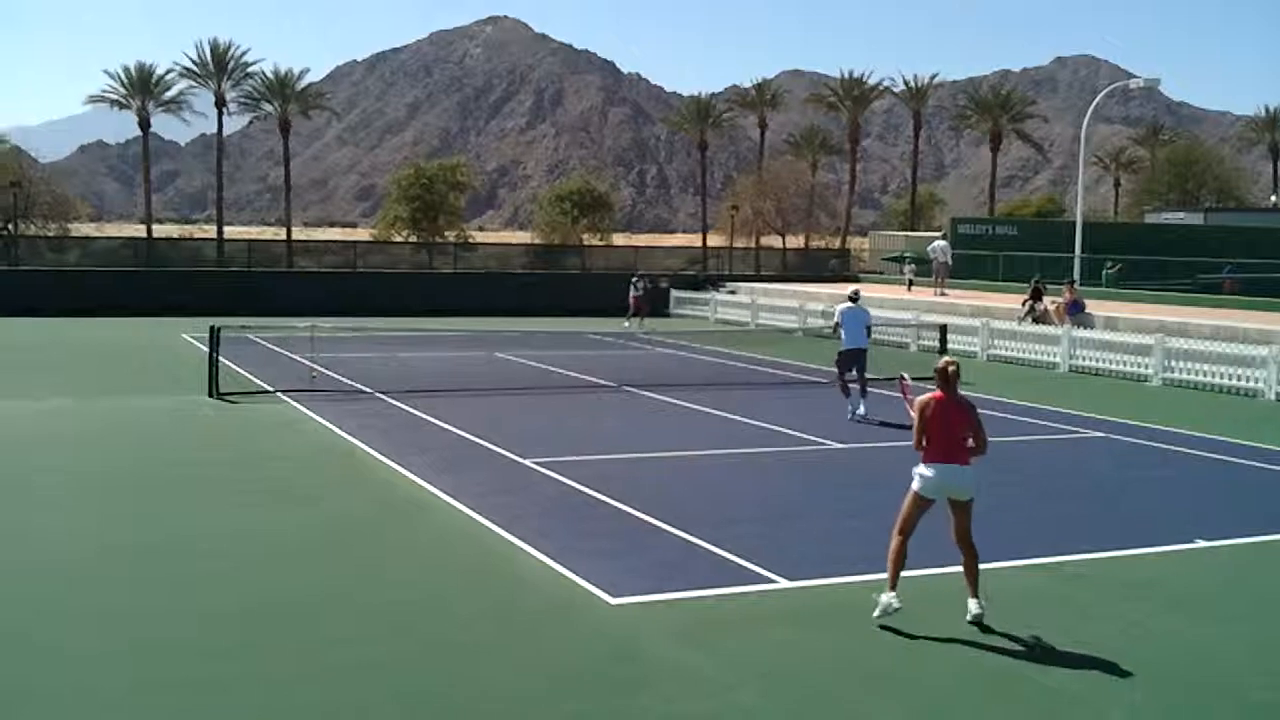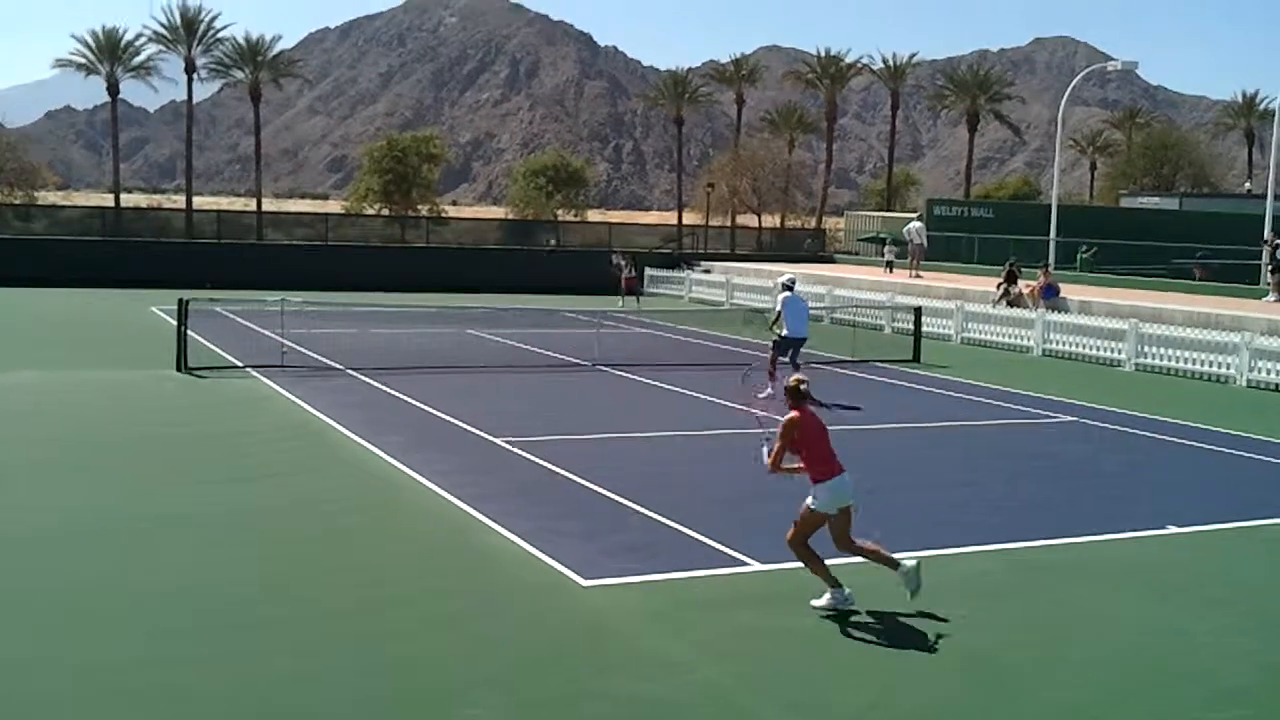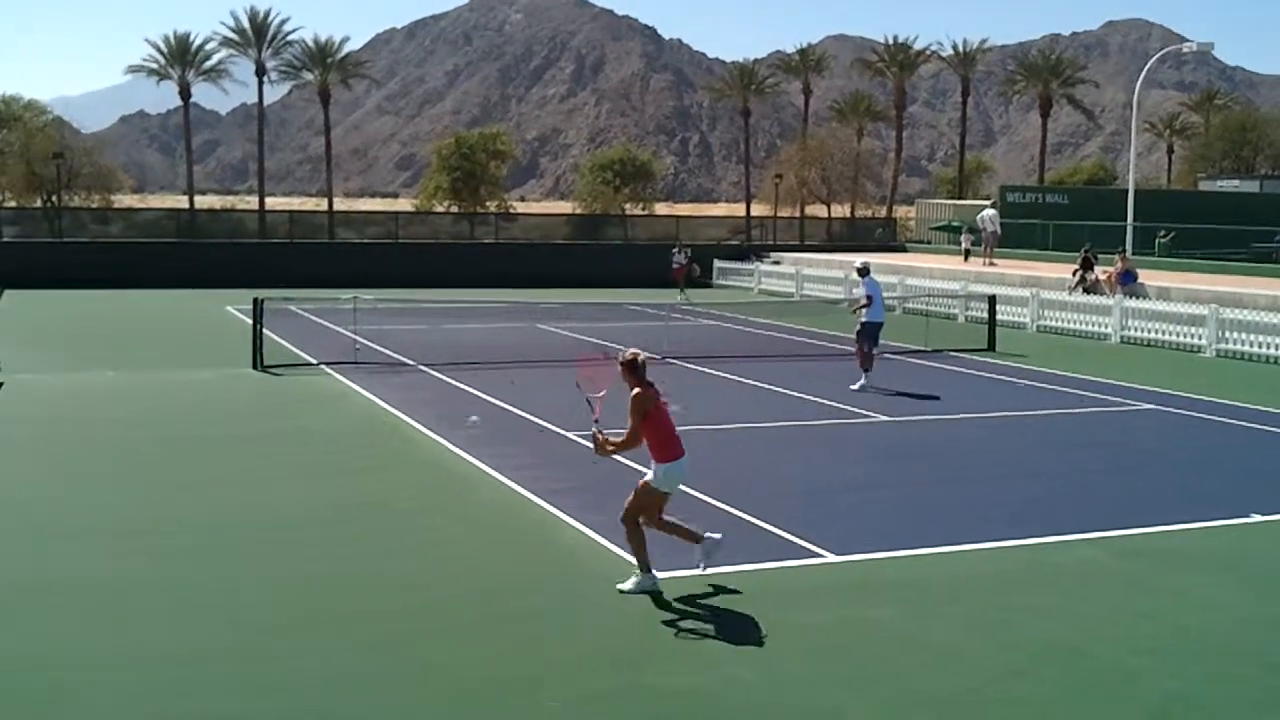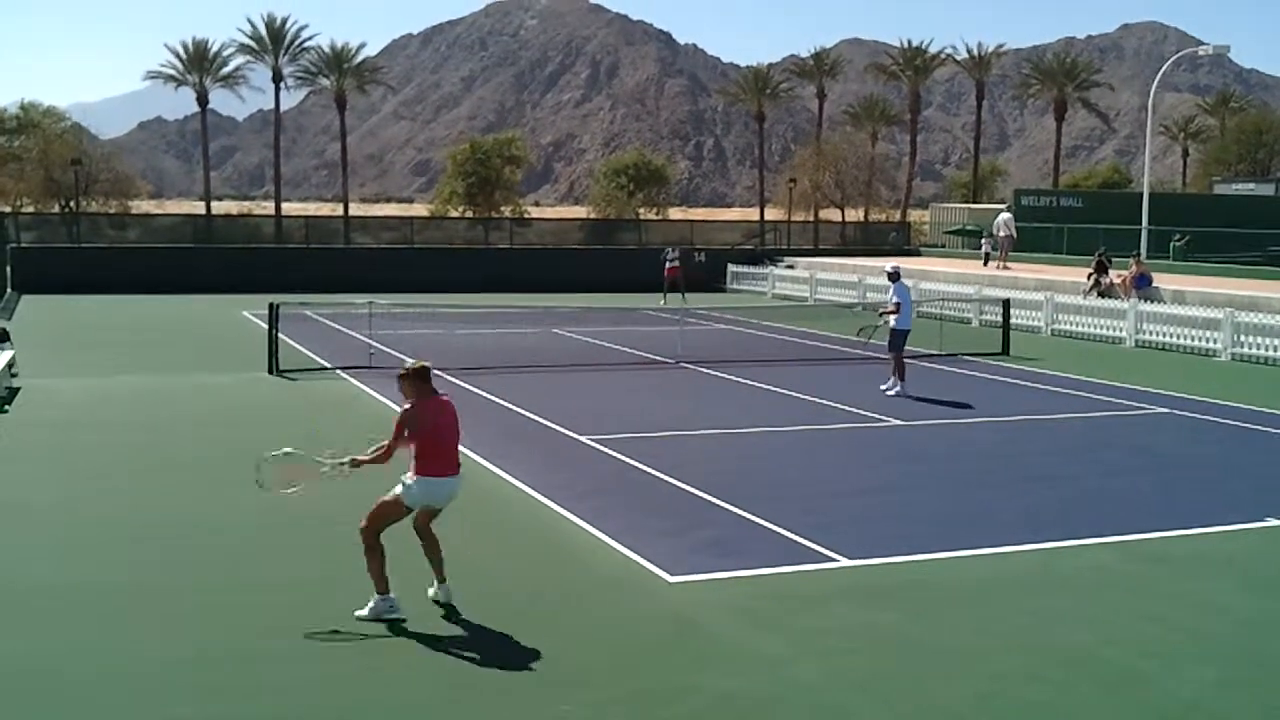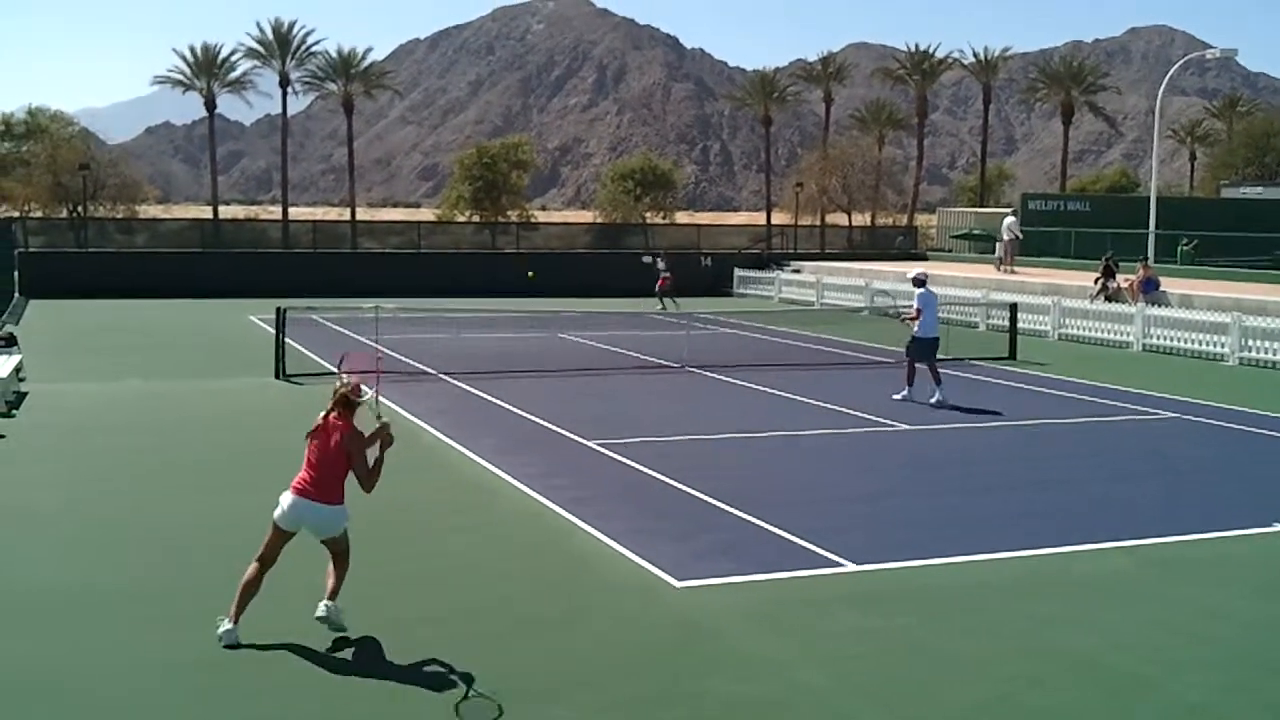
dt=0.5s
person 1, frame 1
left shoulder: (923, 402)
right shoulder: (967, 406)
left elbow: (918, 444)
right elbow: (981, 447)
left hip: (933, 473)
right hip: (962, 475)
left knee: (901, 533)
right knee: (964, 541)
left ankle: (890, 595)
right ankle: (975, 601)
person 1, frame 2
left shoulder: (790, 421)
right shoulder: (815, 418)
left elbow: (772, 467)
left wrist: (769, 457)
right wrist: (784, 467)
left hip: (827, 490)
right hip: (841, 482)
left knee: (795, 540)
right knee: (846, 544)
left ankle: (837, 592)
right ankle: (904, 567)
person 1, frame 3
left shoulder: (638, 396)
right shoulder: (649, 393)
left elbow: (630, 439)
right elbow: (638, 437)
left wrist: (603, 441)
right wrist: (609, 446)
left hip: (668, 467)
right hip: (671, 463)
left knee: (628, 518)
right knee: (651, 519)
left ankle: (645, 578)
right ankle: (705, 541)
person 1, frame 4
left shoulder: (411, 411)
right shoulder: (446, 403)
left elbow: (387, 452)
left wrist: (362, 460)
left hip: (424, 483)
right hip: (451, 482)
left knee: (369, 529)
right knee: (421, 526)
left ankle: (384, 600)
right ankle: (441, 586)
person 1, frame 5
left shoulder: (321, 420)
right shoulder: (354, 436)
right elbow: (368, 486)
left wrist: (374, 437)
right wrist: (384, 449)
left hip: (294, 501)
right hip: (328, 511)
left knee: (262, 563)
right knee: (341, 558)
left ankle: (230, 625)
right ankle: (328, 606)
